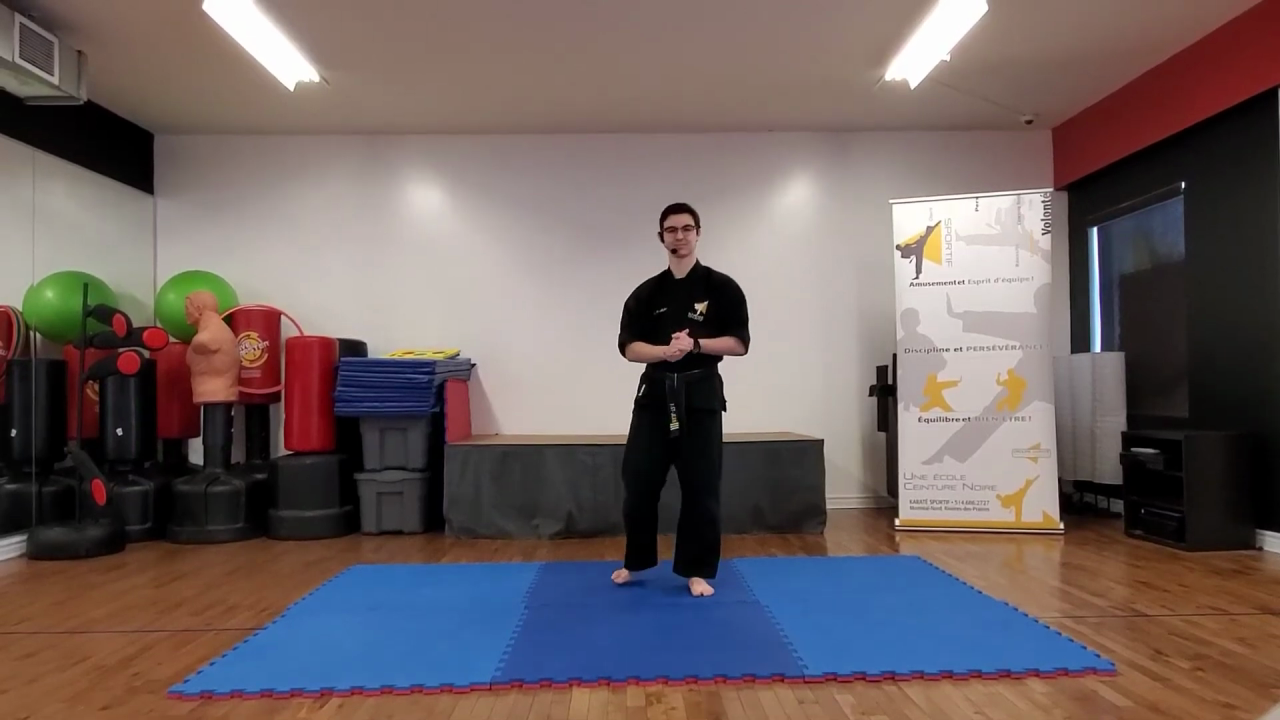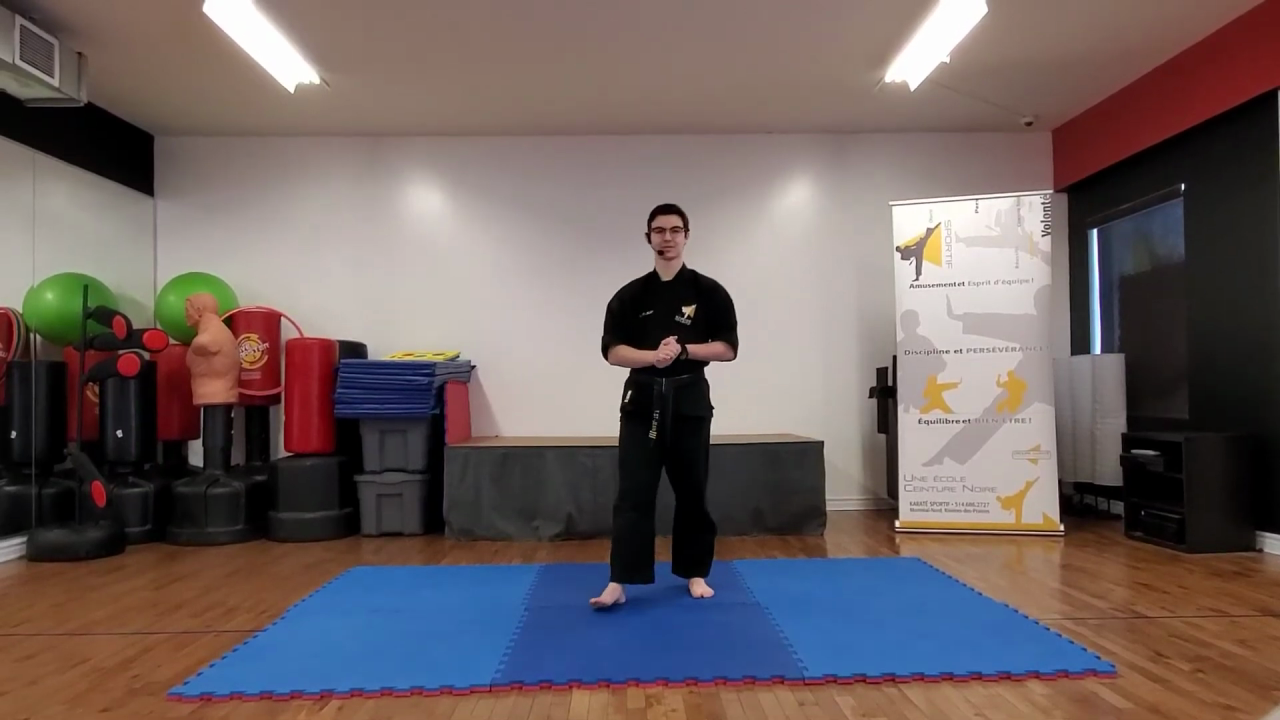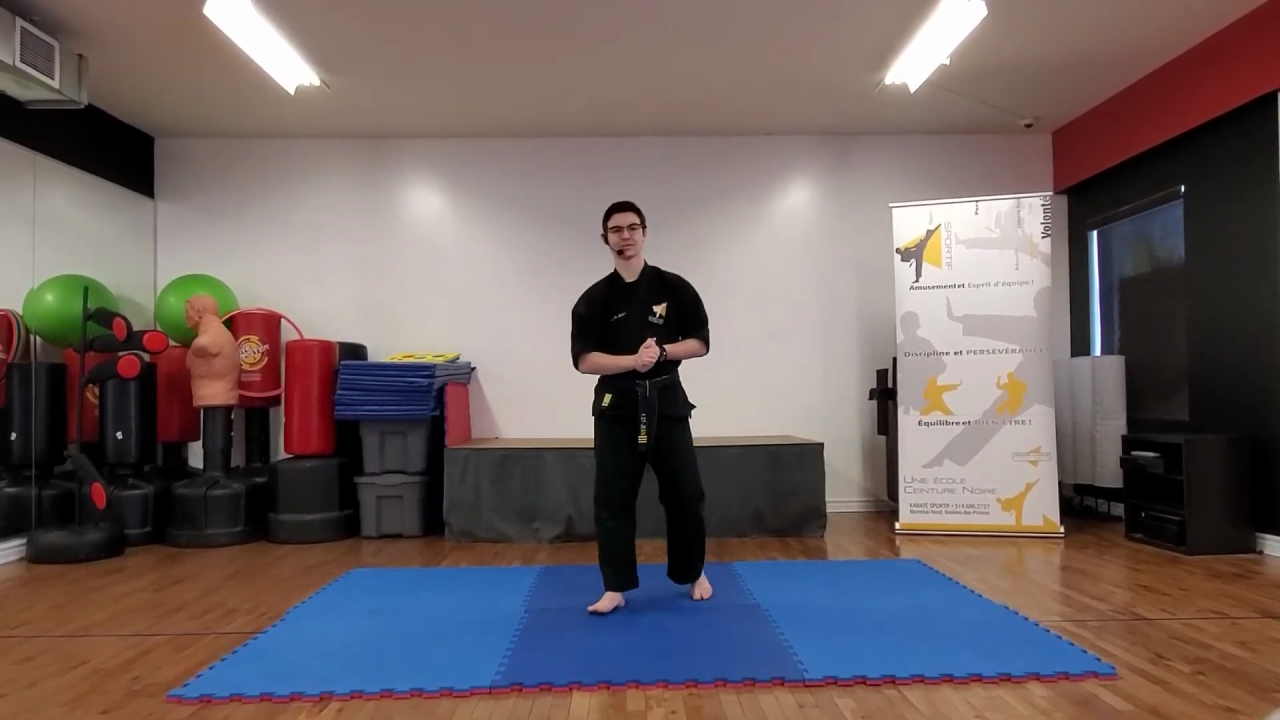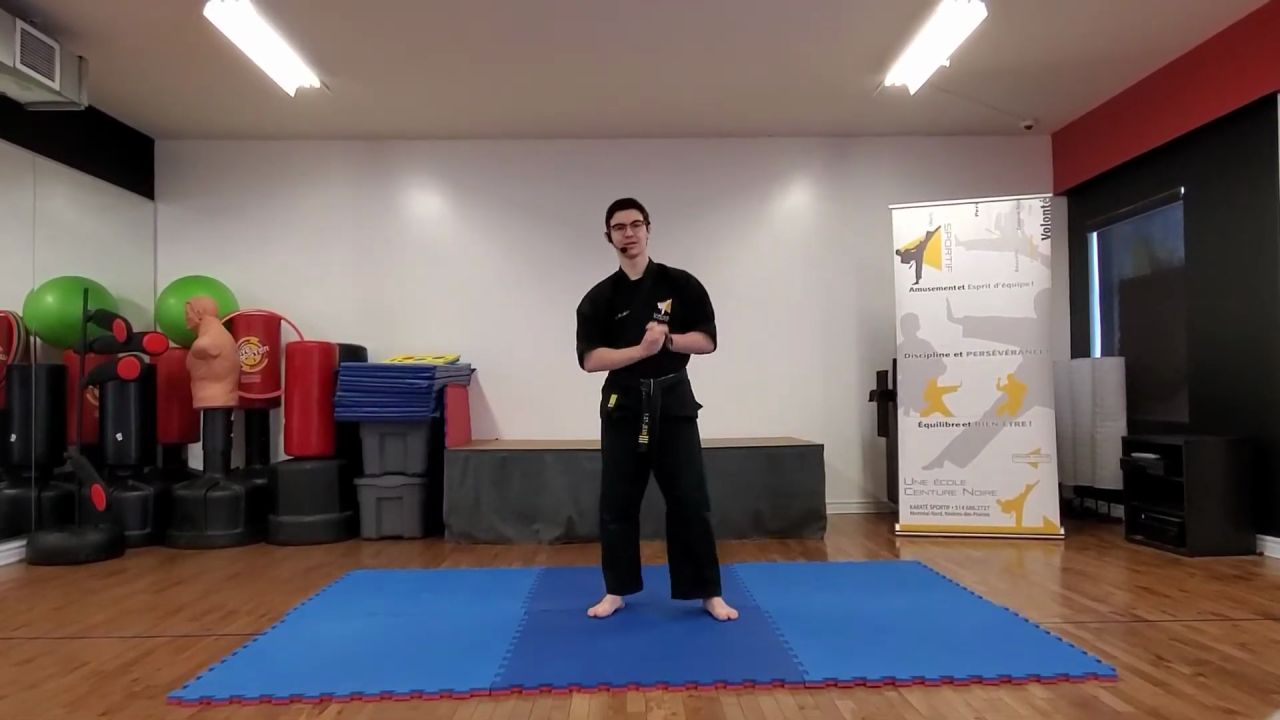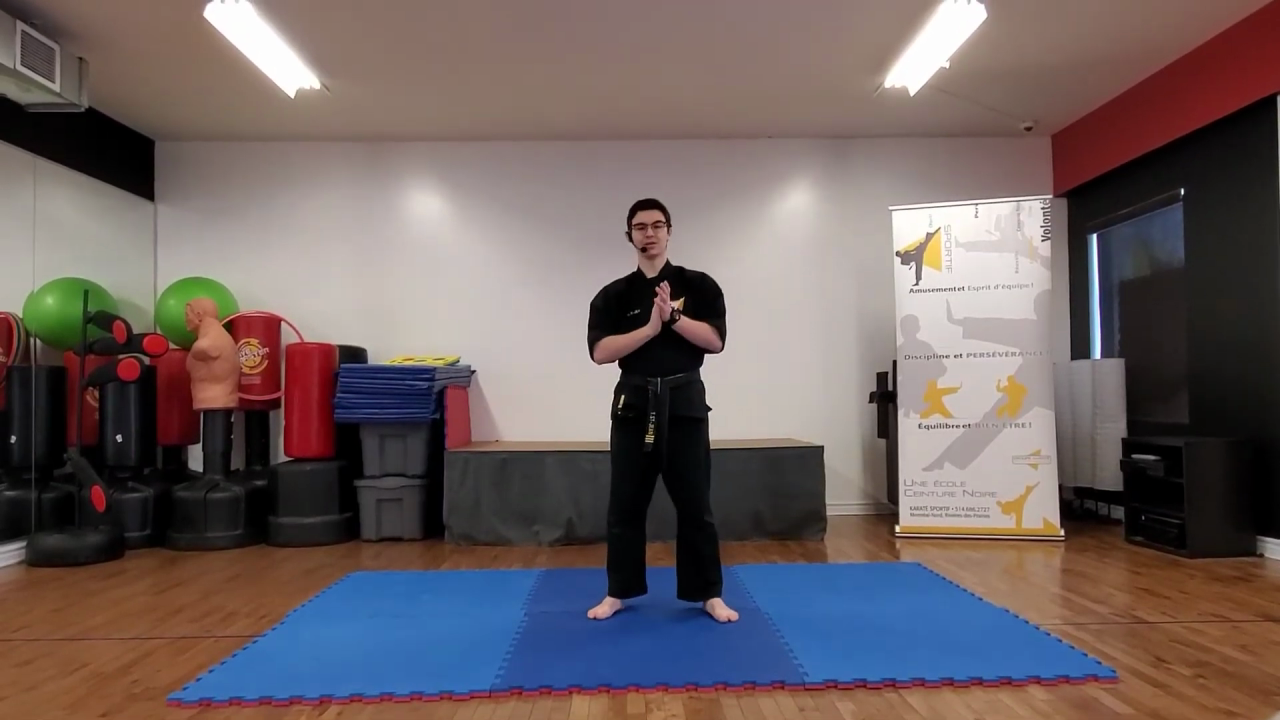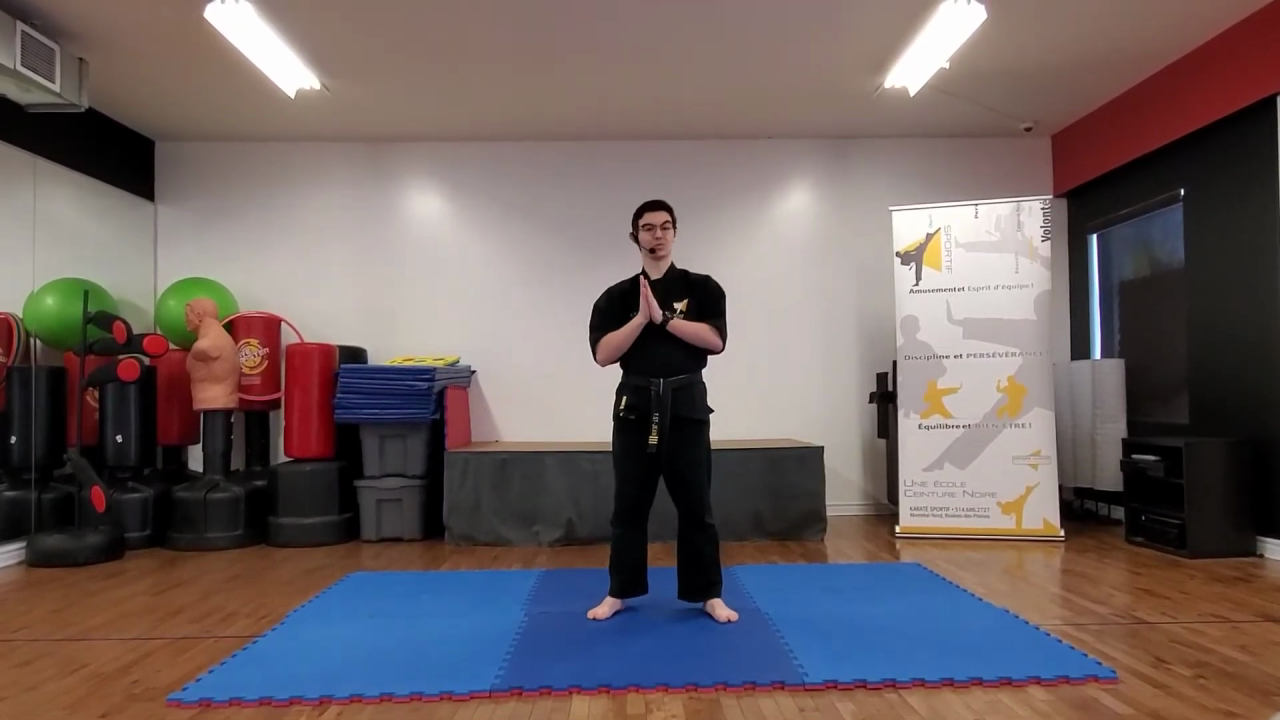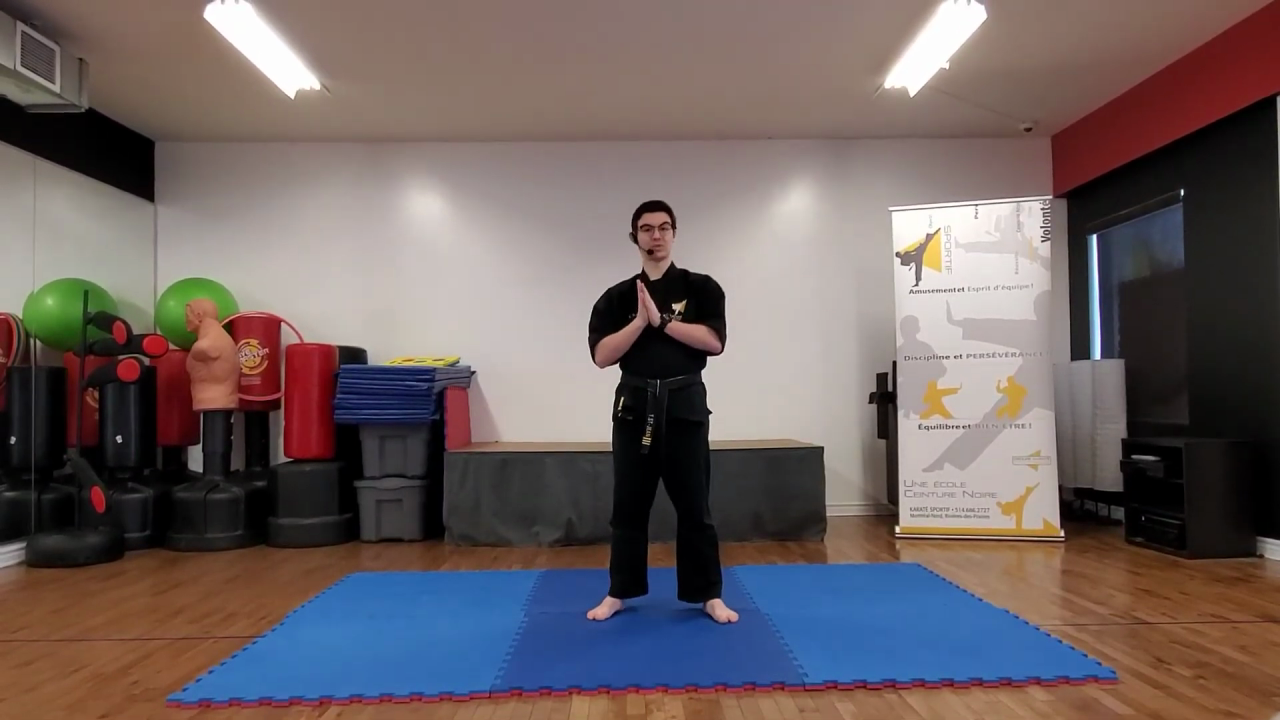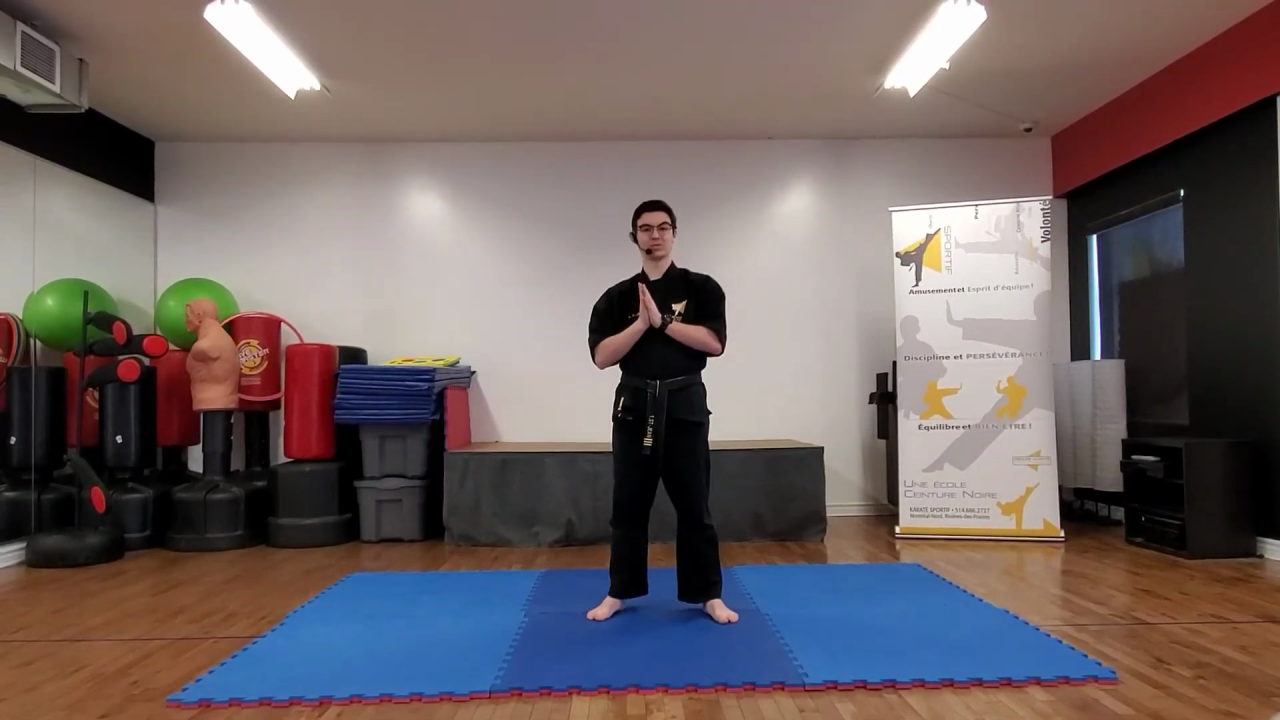
dt=0.4s
person 1, frame 1
left shoulder: (721, 287)
right shoulder: (647, 293)
left elbow: (739, 344)
right elbow: (630, 347)
left wrist: (694, 345)
right wrist: (666, 350)
left hip: (701, 393)
right hip: (655, 392)
left knee: (701, 487)
right knee: (639, 479)
left ankle: (697, 570)
right ankle: (635, 560)
person 1, frame 2
left shoulder: (708, 291)
right shoulder: (630, 295)
left elbow: (727, 348)
right elbow: (613, 351)
left wrist: (682, 350)
right wrist: (653, 355)
left hip: (689, 399)
right hip: (641, 400)
left knee: (691, 491)
right knee: (633, 493)
left ankle: (695, 572)
right ankle: (619, 582)
person 1, frame 3
left shoulder: (673, 288)
right shoulder: (594, 299)
left elbow: (700, 343)
right elbow: (585, 360)
left wrist: (661, 353)
right wrist: (633, 359)
left hip: (666, 401)
right hip: (617, 405)
left knee: (685, 493)
right knee: (613, 499)
left ankle: (692, 573)
right ankle: (616, 587)
person 1, frame 4
left shoulder: (680, 284)
right shoulder: (599, 298)
left elbow: (707, 340)
right elbow: (590, 359)
left wrist: (667, 340)
right wrist: (640, 349)
left hip: (673, 401)
right hip: (623, 405)
left knee: (690, 500)
right knee: (617, 503)
left ankle: (709, 592)
right ankle: (617, 590)
person 1, frame 5
left shoulder: (698, 285)
right shoulder: (613, 295)
left elbow: (715, 340)
right elbow: (600, 352)
left wrist: (672, 317)
right wrist: (651, 327)
left hip: (684, 401)
right hip: (633, 402)
left knee: (694, 503)
right knee: (625, 503)
left ankle: (708, 593)
right ankle: (618, 591)
person 1, frame 6
left shoulder: (701, 287)
right shoulder: (618, 296)
left elbow: (715, 340)
right elbow: (603, 354)
left wrist: (663, 317)
right wrist: (641, 317)
left hip: (686, 402)
right hip: (636, 403)
left knee: (695, 504)
right knee: (629, 504)
left ankle: (708, 593)
right ankle: (620, 592)
person 1, frame 7
left shoulder: (701, 287)
right shoulder: (617, 297)
left elbow: (714, 342)
right elbow: (602, 356)
left wrist: (661, 319)
right wrist: (640, 321)
left hip: (685, 403)
right hip: (634, 404)
left knee: (694, 505)
right knee: (629, 505)
left ankle: (708, 594)
right ankle: (619, 592)
person 1, frame 8
left shoulder: (700, 288)
right shoulder: (617, 297)
left elbow: (714, 343)
right elbow: (602, 356)
left wrist: (663, 320)
right wrist: (641, 322)
left hip: (685, 403)
right hip: (634, 405)
left knee: (693, 505)
right knee: (628, 505)
left ankle: (708, 594)
right ankle: (620, 592)
